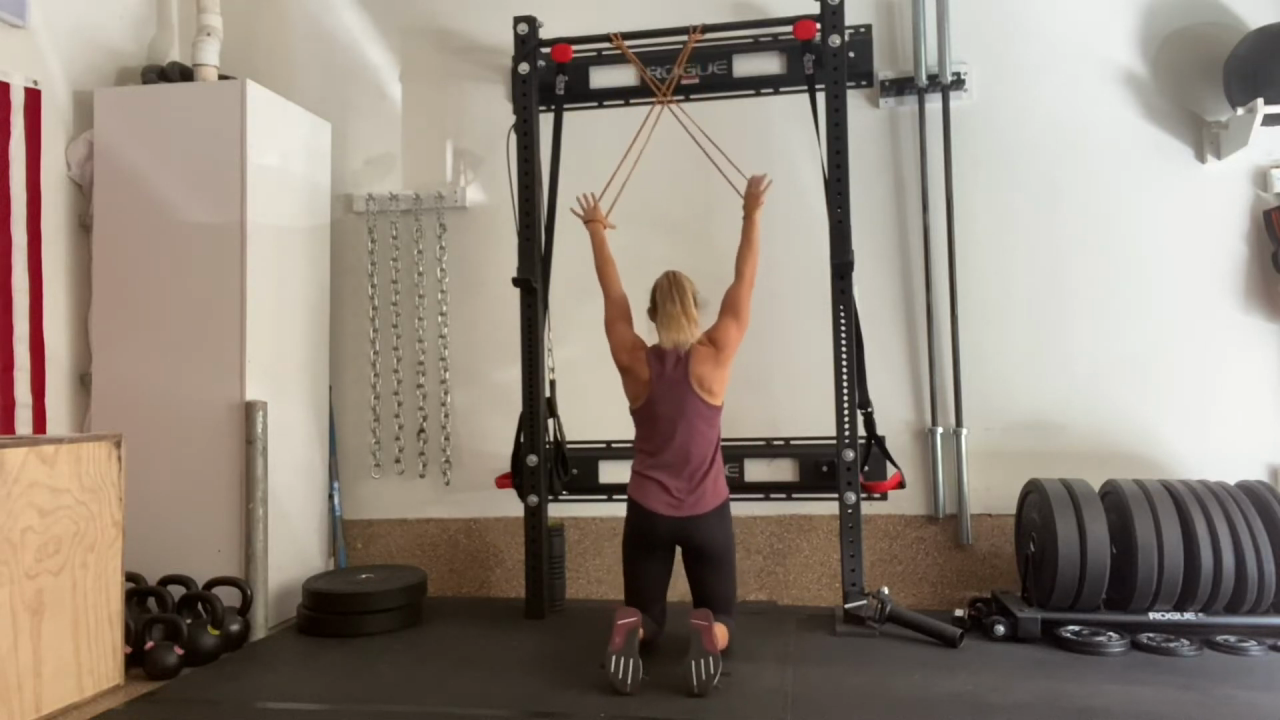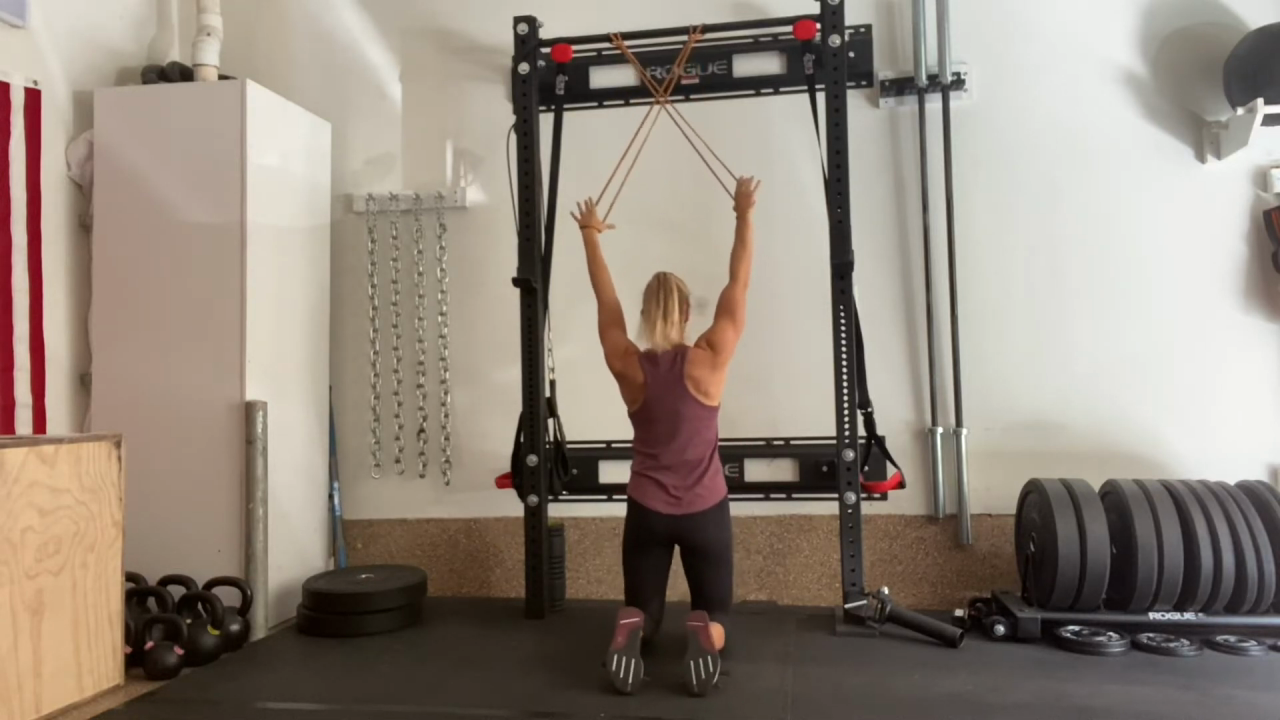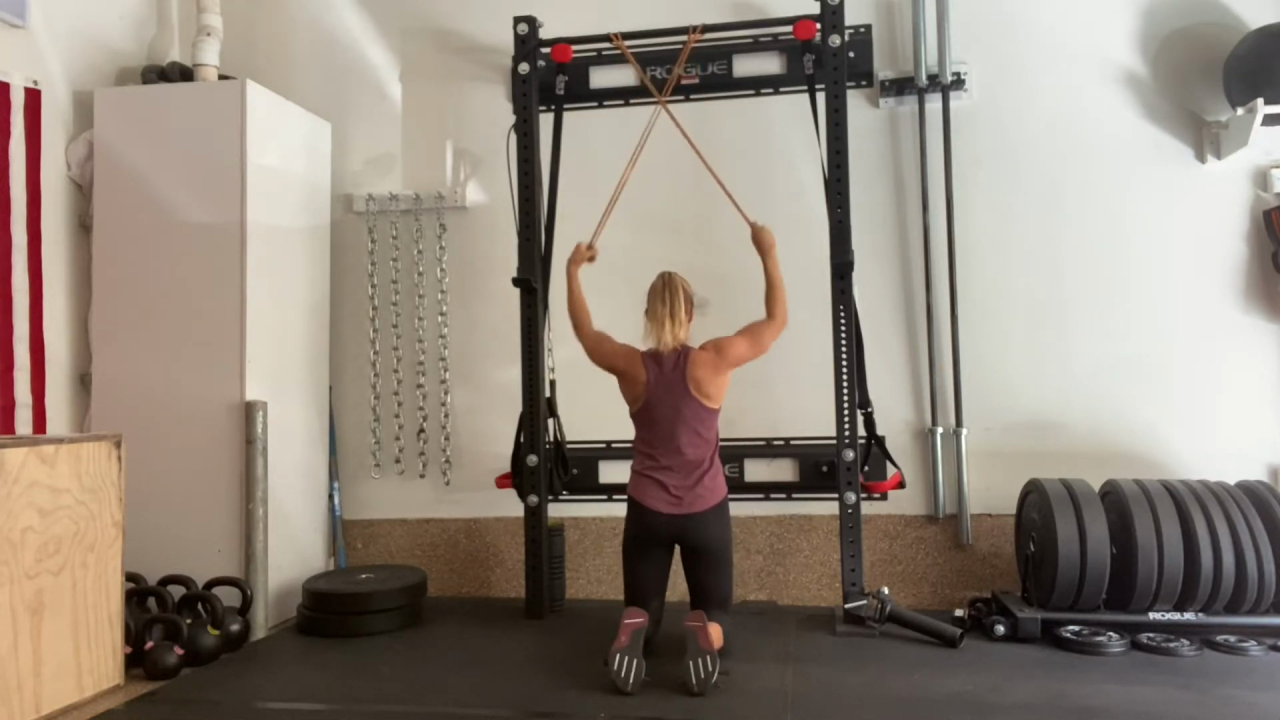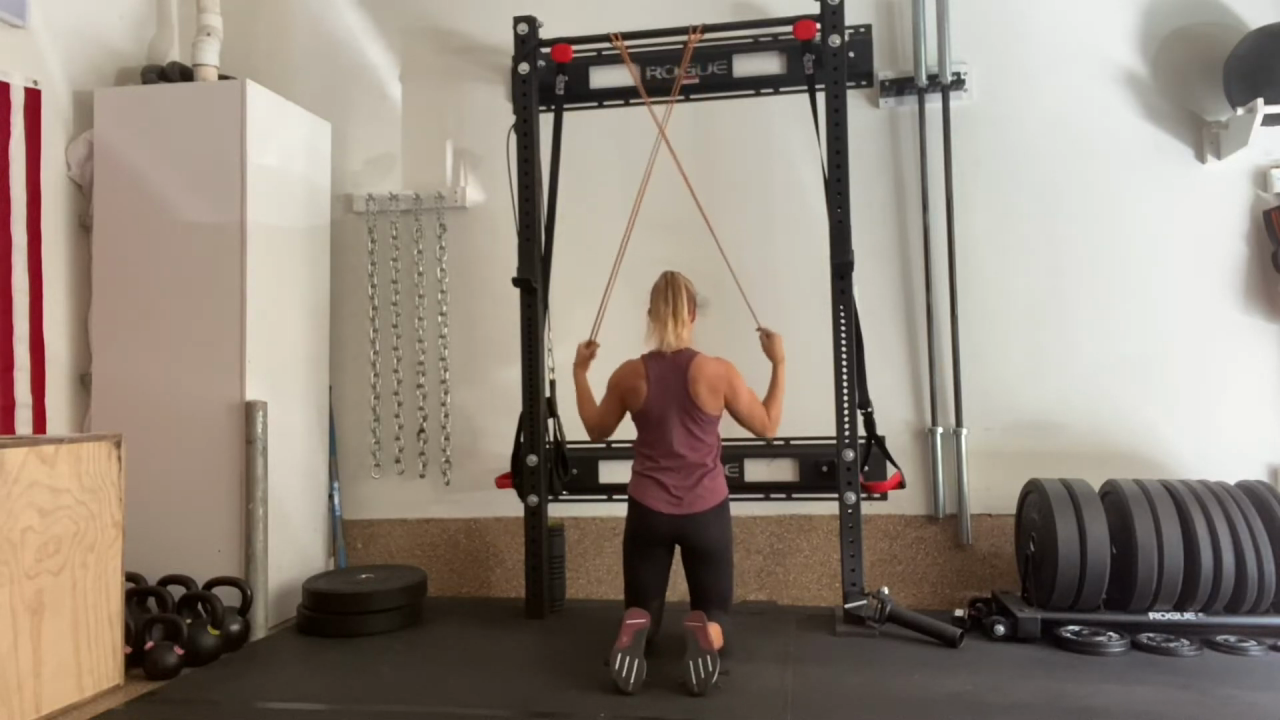
dt=0.4s
person 1, frame 1
left shoulder: (634, 363)
right shoulder: (712, 360)
left elbow: (612, 293)
right elbow: (743, 283)
left wrist: (596, 230)
right wrist: (752, 214)
left hip: (648, 511)
right hip: (706, 513)
left knee: (645, 612)
right knee: (719, 614)
left ankle: (630, 632)
right ankle: (707, 636)
person 1, frame 2
left shoulder: (628, 367)
right shoulder: (708, 363)
left elbow: (606, 298)
right elbow: (738, 285)
left wrist: (590, 234)
right wrist: (744, 214)
left hip: (647, 511)
right hip: (704, 511)
left knee: (643, 610)
right knee: (714, 612)
left ankle: (630, 632)
right ankle: (703, 635)
person 1, frame 3
left shoulder: (631, 367)
right shoulder: (711, 363)
left elbow: (584, 328)
right elbow: (777, 320)
left wrist: (572, 271)
right wrist: (767, 253)
left hip: (647, 510)
right hip: (706, 510)
left knee: (642, 605)
right knee: (714, 611)
left ankle: (633, 631)
right ankle: (703, 633)
person 1, frame 4
left shoulder: (630, 375)
right shoulder: (717, 372)
left elbow: (596, 430)
right elbow: (769, 426)
left wrist: (580, 372)
right wrist: (779, 362)
left hip: (648, 510)
right hip: (706, 510)
left knee: (642, 606)
right knee: (714, 611)
left ankle: (634, 632)
right ankle: (704, 633)
